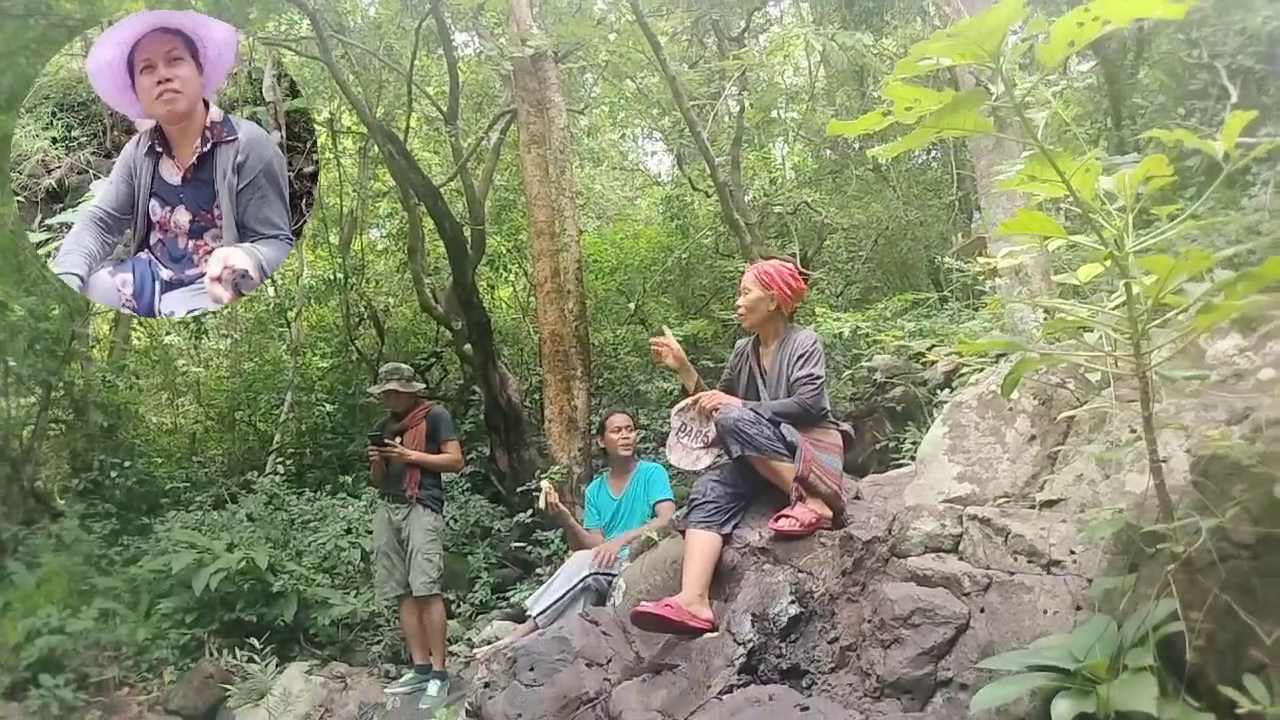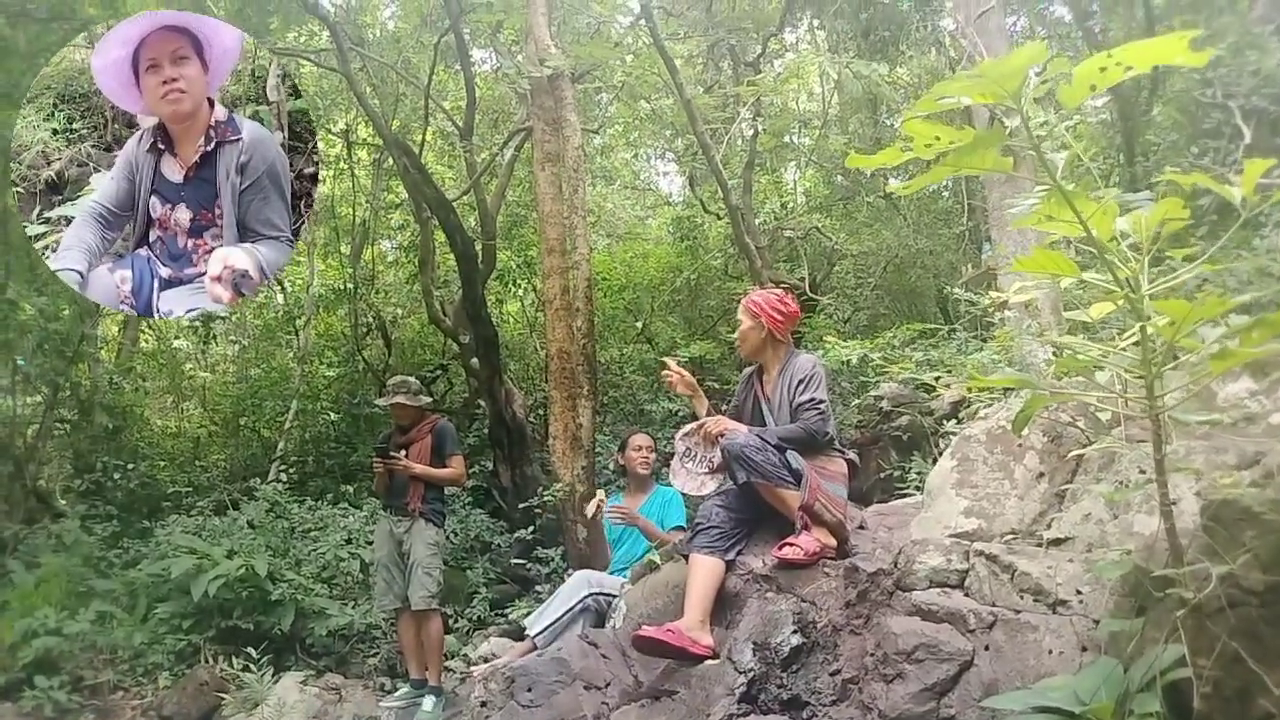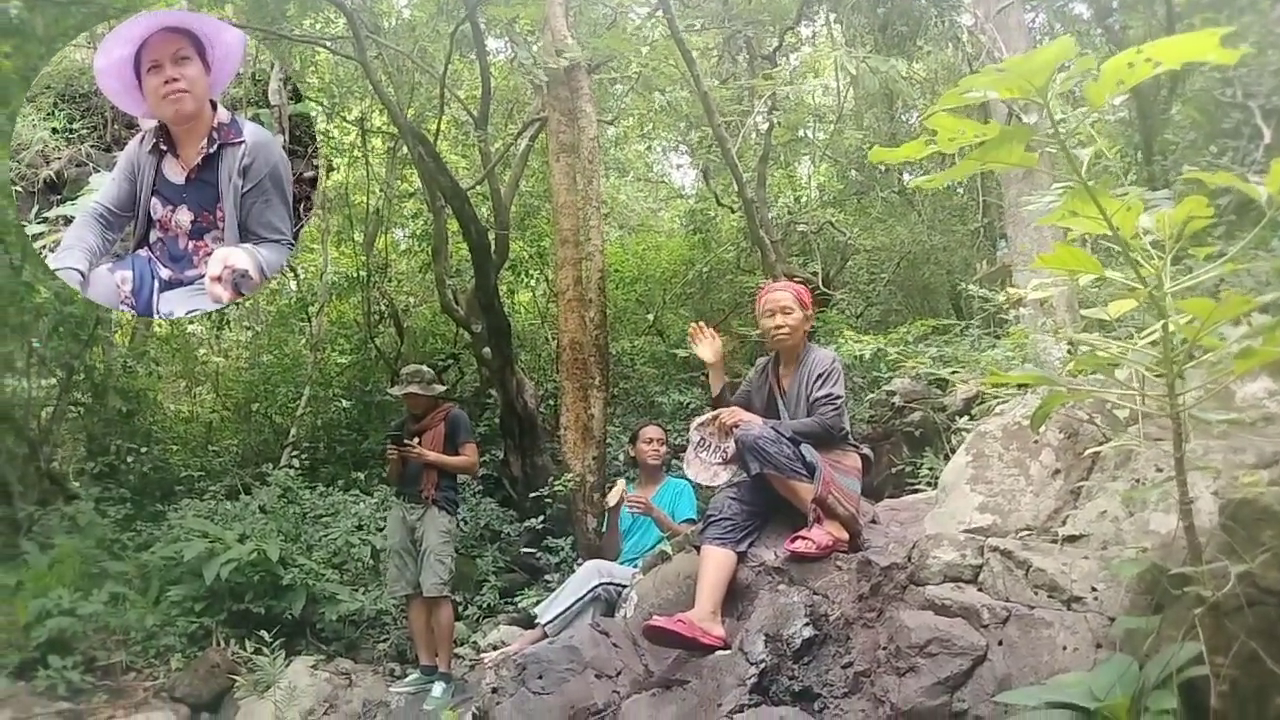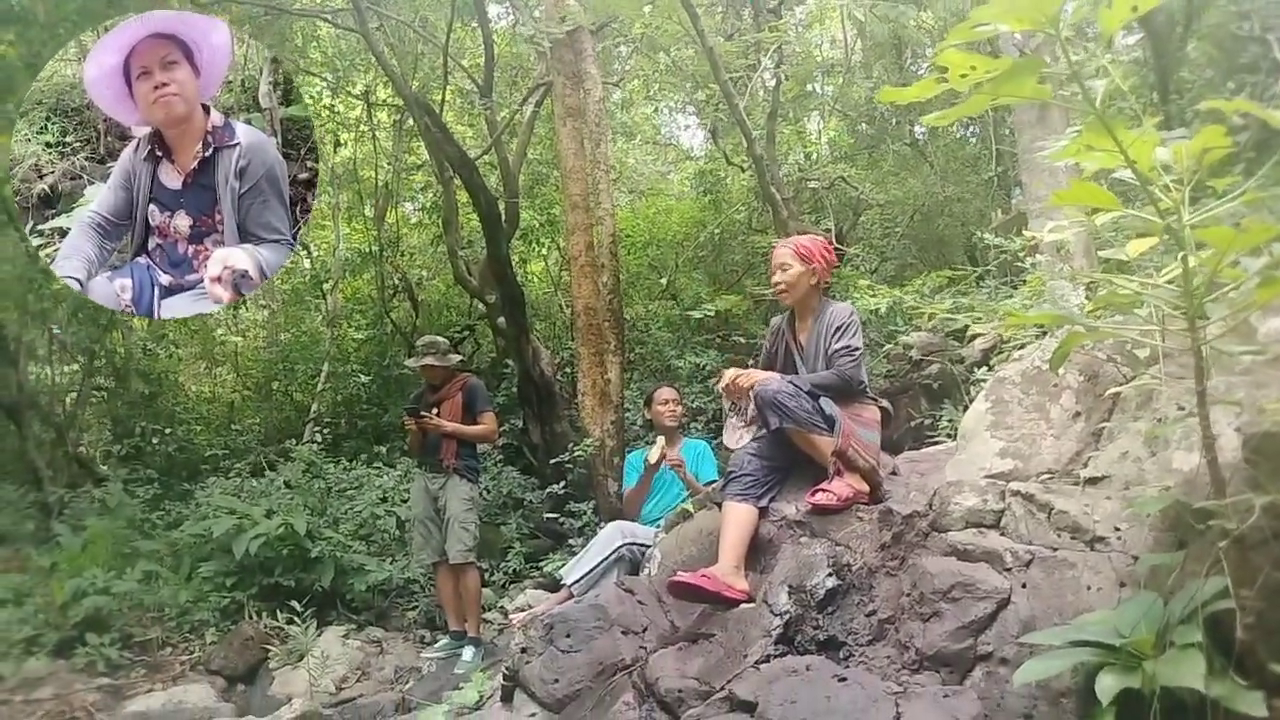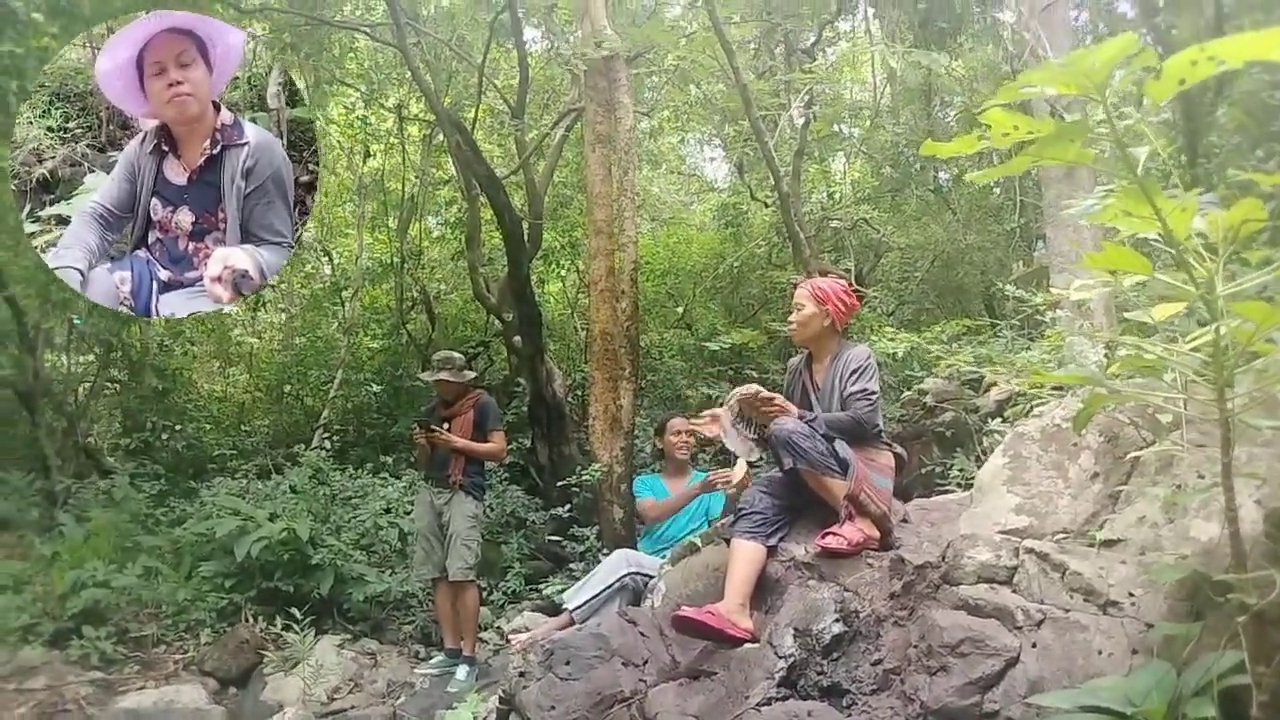
dt=1s
person 1, frame 1
left shoulder: (804, 342)
right shoulder: (743, 351)
left elbow: (809, 405)
right elbow: (718, 403)
left wrist: (739, 405)
right wrist: (683, 368)
left hip: (810, 449)
right hip: (762, 458)
left knee: (734, 420)
right knee: (709, 489)
left ankle: (812, 502)
right ankle: (693, 602)
person 1, frame 2
left shoulder: (806, 366)
right shoulder: (750, 379)
left elbow: (814, 429)
right elbow: (723, 430)
left wrist: (746, 432)
right wrist: (696, 395)
left hip: (816, 476)
right hip: (768, 485)
left knee: (740, 445)
right knee: (714, 513)
left ankle: (817, 530)
right ankle: (695, 627)
person 1, frame 3
left shoulder: (824, 362)
right shoulder: (762, 370)
left elbow: (829, 424)
right elbow: (727, 415)
left wrist: (760, 424)
right wrist: (715, 368)
left hip: (828, 468)
right hip: (778, 477)
left knee: (753, 436)
right knee: (726, 506)
left ankle: (829, 522)
right ankle: (706, 617)
person 1, frame 4
left shoulder: (841, 315)
right shoulder: (778, 327)
left elbow: (847, 377)
right elbow: (763, 377)
left wrist: (776, 381)
right wrist: (741, 380)
left hip: (848, 423)
right hip: (797, 432)
left knee: (774, 393)
right knee: (746, 462)
left ankle: (850, 476)
right ankle: (730, 572)
person 1, frame 5
left shoulder: (858, 358)
right shoulder: (797, 367)
left elbow: (862, 421)
right elbow: (777, 423)
left wrist: (798, 416)
left hip: (861, 466)
right hip: (812, 474)
left knee: (789, 432)
right knee: (758, 498)
left ankle: (861, 520)
right ankle: (735, 609)
person 2, frame 1
left shoulder: (435, 416)
right shoulder: (383, 426)
left elbow: (456, 460)
left wrist: (409, 455)
right wrist: (377, 462)
left hip: (421, 508)
right hip: (387, 509)
left knee: (426, 589)
right knee: (402, 592)
left ankle: (439, 674)
right ankle: (420, 668)
person 2, frame 2
left shoulder: (440, 430)
right shoulder: (387, 439)
left elbow: (458, 476)
left wrist: (414, 468)
right wrist: (381, 474)
left hip: (423, 521)
right hip: (389, 521)
left knee: (425, 603)
right knee: (401, 605)
left ankle: (435, 689)
right ankle: (416, 682)
person 2, frame 3
left shoulder: (454, 418)
right shoulder: (401, 426)
left elbow: (472, 463)
left wrist: (428, 456)
right wrist: (394, 462)
left hip: (436, 508)
right hip: (402, 508)
left knee: (436, 590)
right knee: (412, 591)
left ankle: (444, 675)
right ankle: (426, 668)
person 2, frame 4
left shoulder: (471, 388)
right shoulder: (418, 398)
left elbow: (491, 432)
left wrist: (447, 426)
right wrist: (414, 432)
left hip: (458, 477)
right hip: (424, 478)
left knee: (462, 557)
right knee: (438, 559)
left ankle: (473, 640)
right ankle: (455, 634)
person 2, frame 5
left shoulder: (483, 405)
right shoulder: (430, 411)
left elbow: (499, 451)
left wrist: (456, 442)
right wrist: (422, 445)
left hip: (463, 494)
right hip: (430, 493)
left knee: (462, 575)
right knee: (438, 575)
left ankle: (468, 659)
right ankle: (451, 651)
person 3, frame 1
left shoulder: (249, 145)
right shoulder: (139, 151)
left elbow: (277, 243)
right elbow: (100, 222)
left wrist: (248, 262)
right wrist: (64, 279)
left hip: (212, 290)
right hip: (148, 278)
person 3, frame 2
left shoulder: (252, 144)
right shoulder: (141, 147)
left elbow: (277, 244)
right elbow: (99, 217)
left wrist: (248, 260)
right wrist: (63, 276)
left hip: (211, 289)
right hip: (146, 275)
person 3, frame 3
left shoulder: (255, 147)
right shoulder: (143, 148)
left elbow: (278, 248)
right elbow: (100, 219)
left wrist: (248, 261)
right wrist: (64, 275)
left hip: (212, 291)
right hip: (147, 276)
person 3, frame 4
left shoulder: (250, 150)
right shoulder: (138, 156)
left elbow: (277, 248)
right elbow: (97, 227)
left wrist: (247, 261)
right wrist: (64, 283)
left hip: (212, 294)
right hip: (147, 282)
person 3, frame 5
left shoulder: (258, 151)
right shoulder: (143, 149)
left elbow: (278, 250)
right elbow: (99, 218)
left wrist: (249, 263)
right wrist: (63, 274)
left hip: (211, 292)
right hip: (145, 277)
person 4, frame 1
left shoulder: (653, 473)
right shoulder: (595, 490)
left elbow: (666, 522)
right elbow: (595, 546)
left wrist: (621, 541)
right wrist: (567, 520)
right hip: (607, 571)
left knee: (583, 562)
right knee: (583, 585)
left ankle: (521, 634)
person 4, frame 2
left shoulder: (669, 497)
right shoulder: (611, 505)
left wrist: (640, 522)
right hip: (611, 590)
left knee: (584, 580)
right knee: (584, 606)
left ankle: (519, 652)
person 4, frame 3
left shoulder: (680, 489)
right shoulder: (623, 494)
right elbow: (610, 555)
left wrist: (655, 513)
right wrist: (613, 516)
right hip: (619, 580)
left knee: (595, 569)
right knee: (594, 595)
left ankle: (532, 639)
person 4, frame 4
left shoulder: (699, 450)
right shoulder: (635, 459)
right elbow: (629, 513)
left wrist: (685, 476)
right wrist: (648, 475)
right hip: (641, 542)
left knee: (618, 531)
right knee: (618, 555)
left ankle: (558, 600)
person 4, frame 5
left shoulder: (708, 481)
right shoulder: (645, 483)
right elbow: (652, 514)
right wrist: (697, 489)
right hip: (645, 571)
left knee: (623, 559)
right knee: (624, 581)
left ankle: (557, 625)
